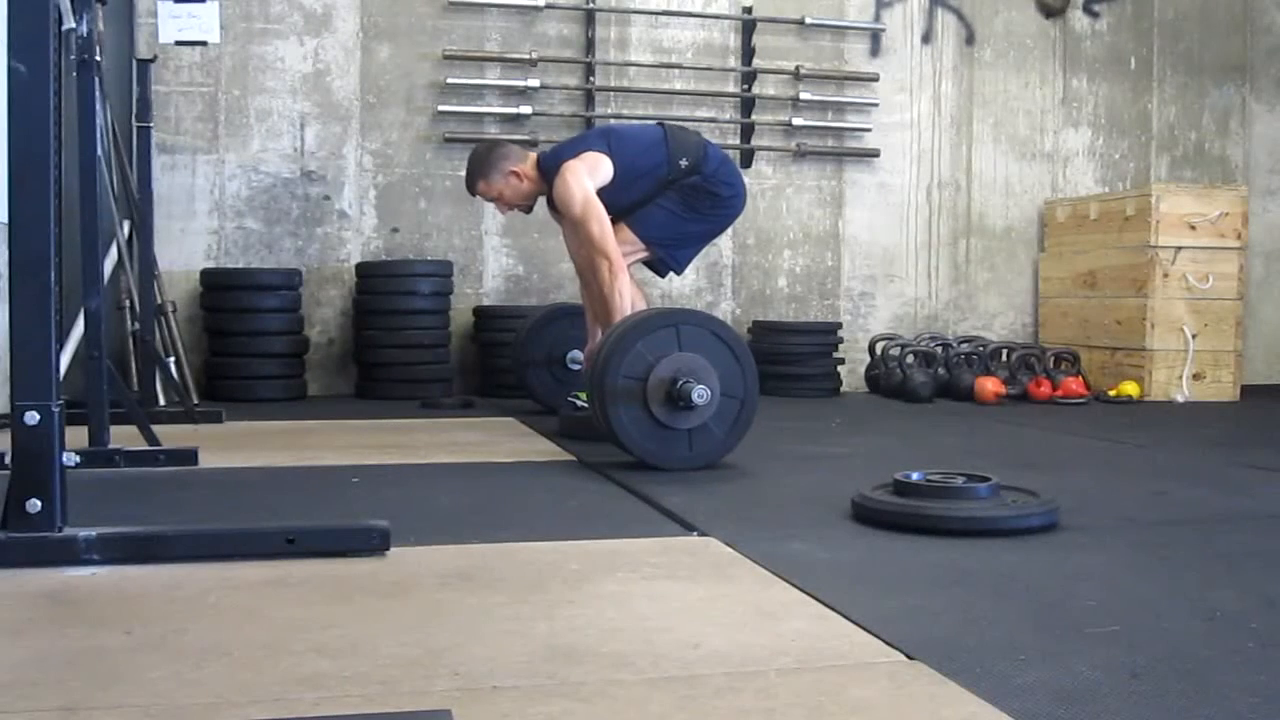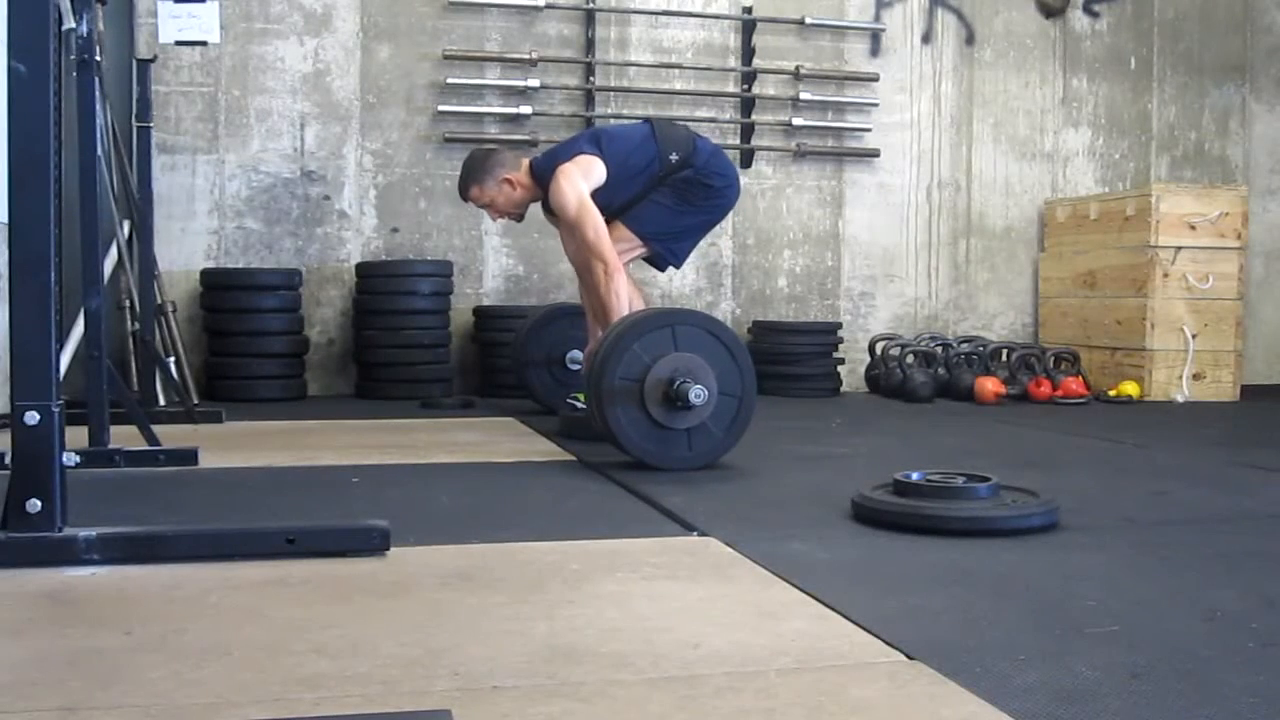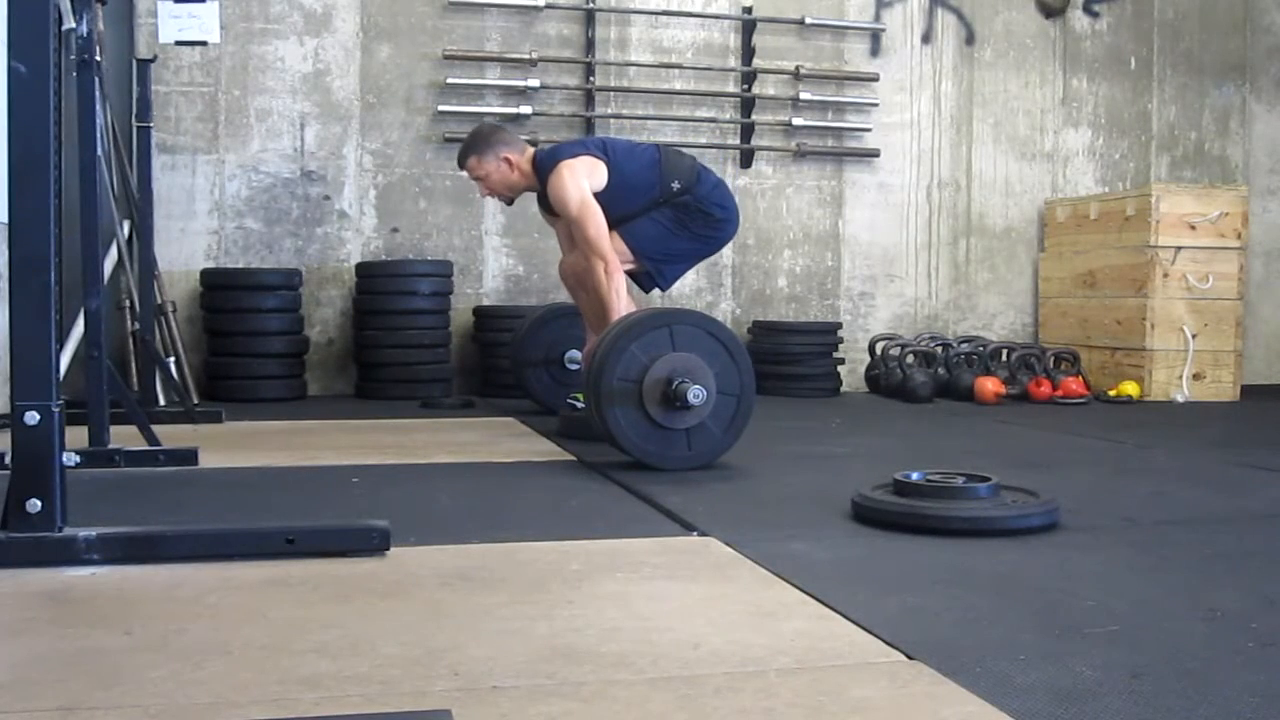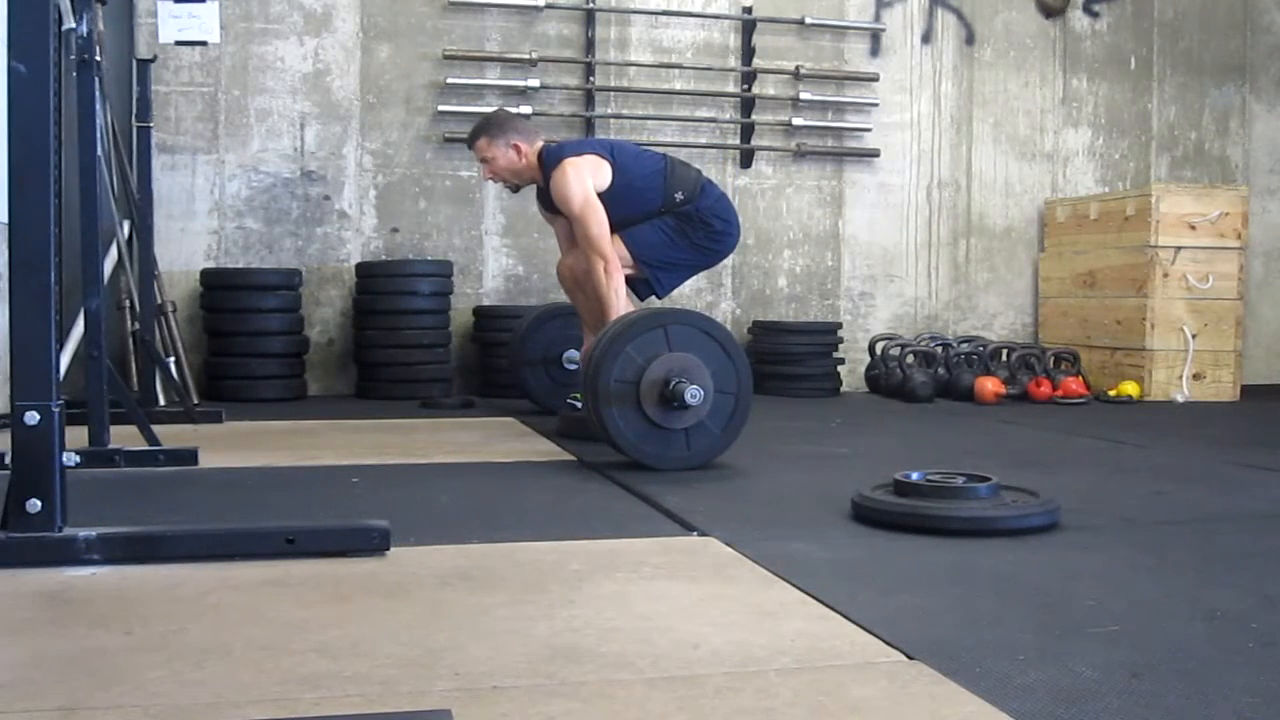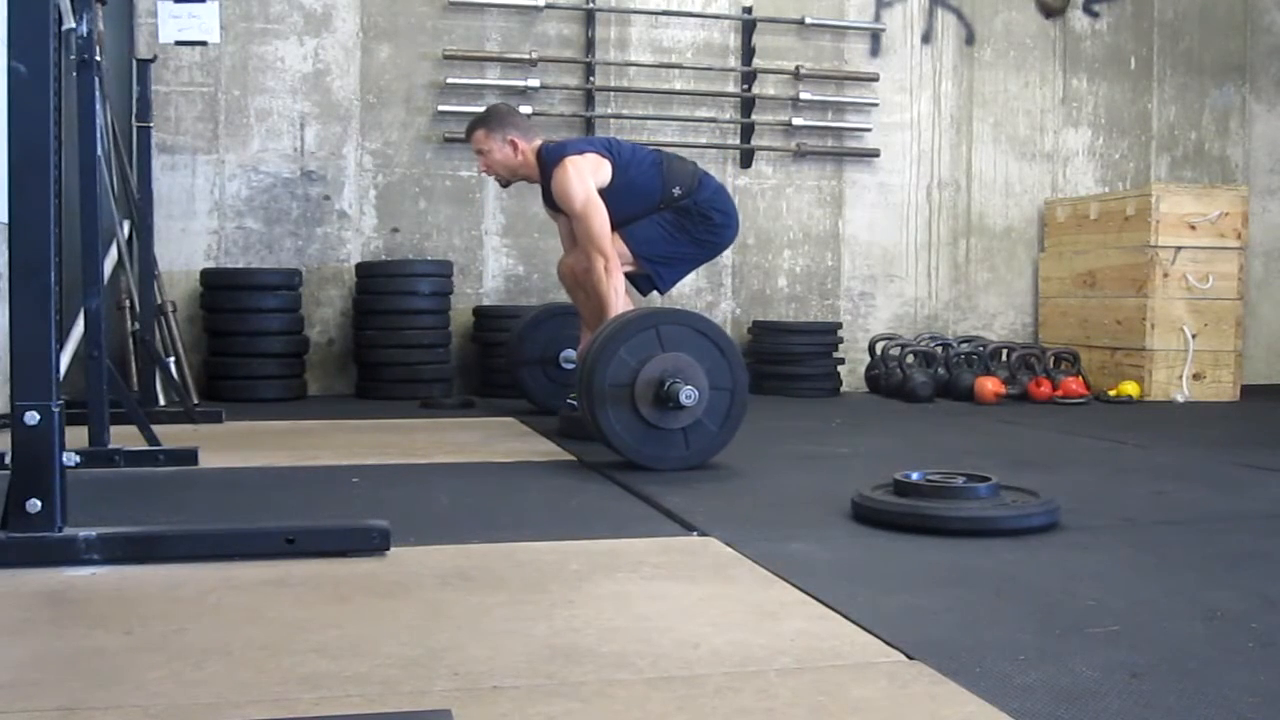
dt=0.7s
person 1, frame 1
left shoulder: (568, 179)
right shoulder: (559, 188)
left elbow: (610, 264)
right elbow: (589, 267)
right wrist: (595, 342)
left hip: (713, 183)
right hip: (696, 182)
left knee: (611, 259)
right knee: (595, 262)
person 1, frame 2
left shoulder: (562, 184)
right shoulder: (553, 190)
left elbow: (608, 268)
right elbow: (586, 268)
right wrist: (595, 343)
left hip: (705, 177)
right hip: (689, 174)
left knee: (604, 262)
right knee: (595, 262)
person 1, frame 3
left shoulder: (563, 179)
right shoulder: (549, 187)
left elbow: (605, 264)
right elbow: (577, 264)
right wrist: (596, 339)
left hip: (704, 209)
right hip: (687, 205)
left knee: (601, 265)
right knee: (579, 270)
person 1, frame 4
left shoulder: (567, 173)
right shoulder: (549, 188)
left elbow: (606, 263)
right elbow: (580, 265)
right wrist: (592, 341)
left hip: (706, 219)
right hip: (692, 218)
left knee: (592, 268)
right knee: (574, 271)
person 1, frame 5
left shoulder: (568, 172)
right shoulder: (553, 180)
left elbow: (604, 262)
right elbow: (582, 260)
right wrist: (588, 341)
left hip: (705, 211)
right hip: (689, 209)
left knee: (592, 266)
right knee: (574, 270)
